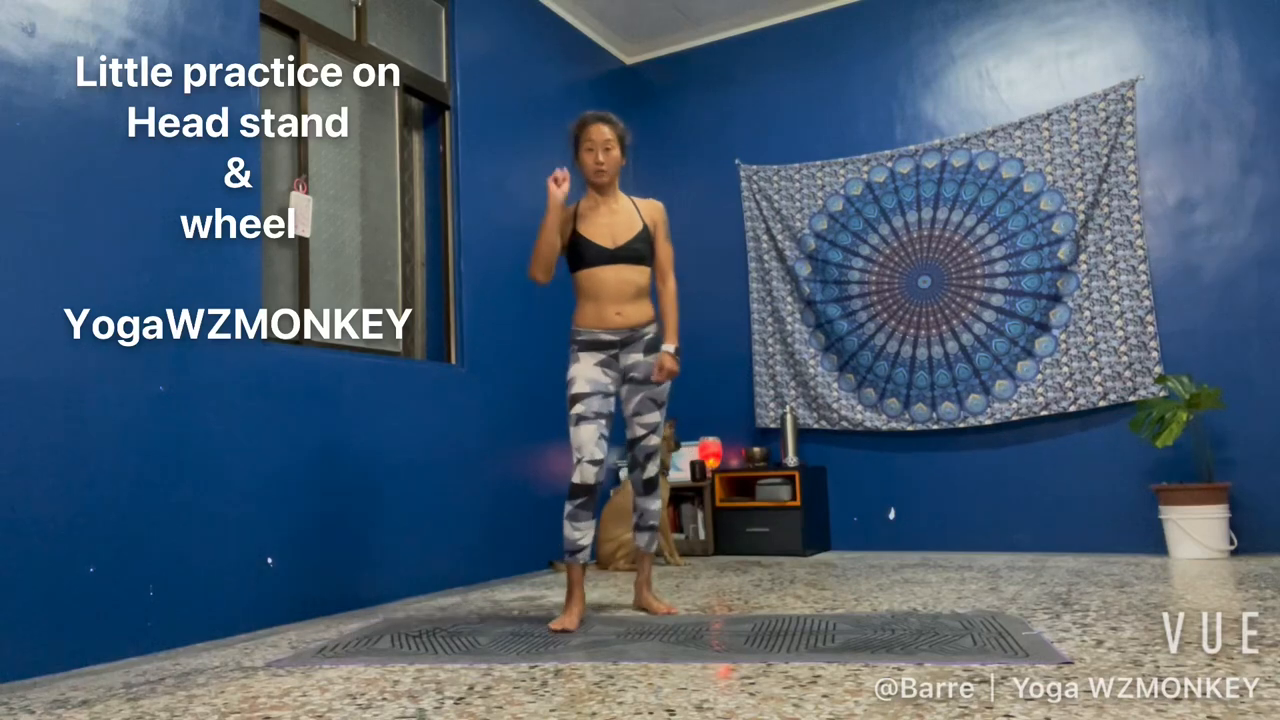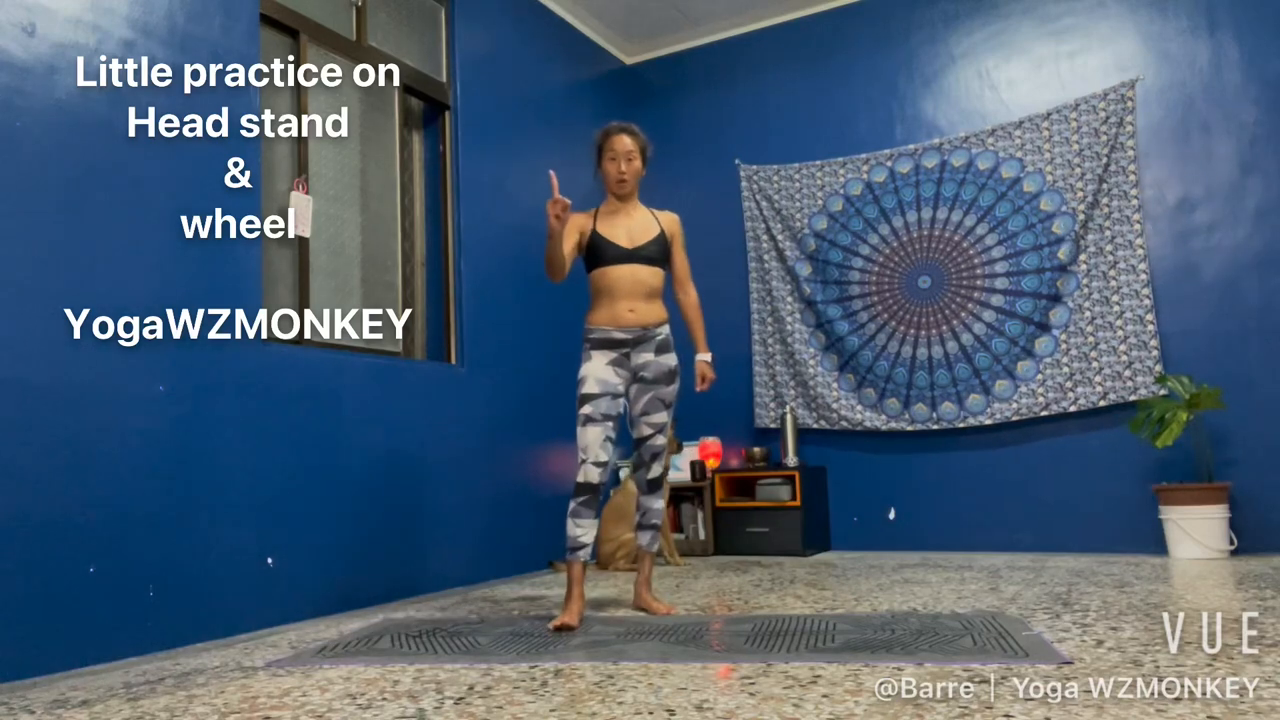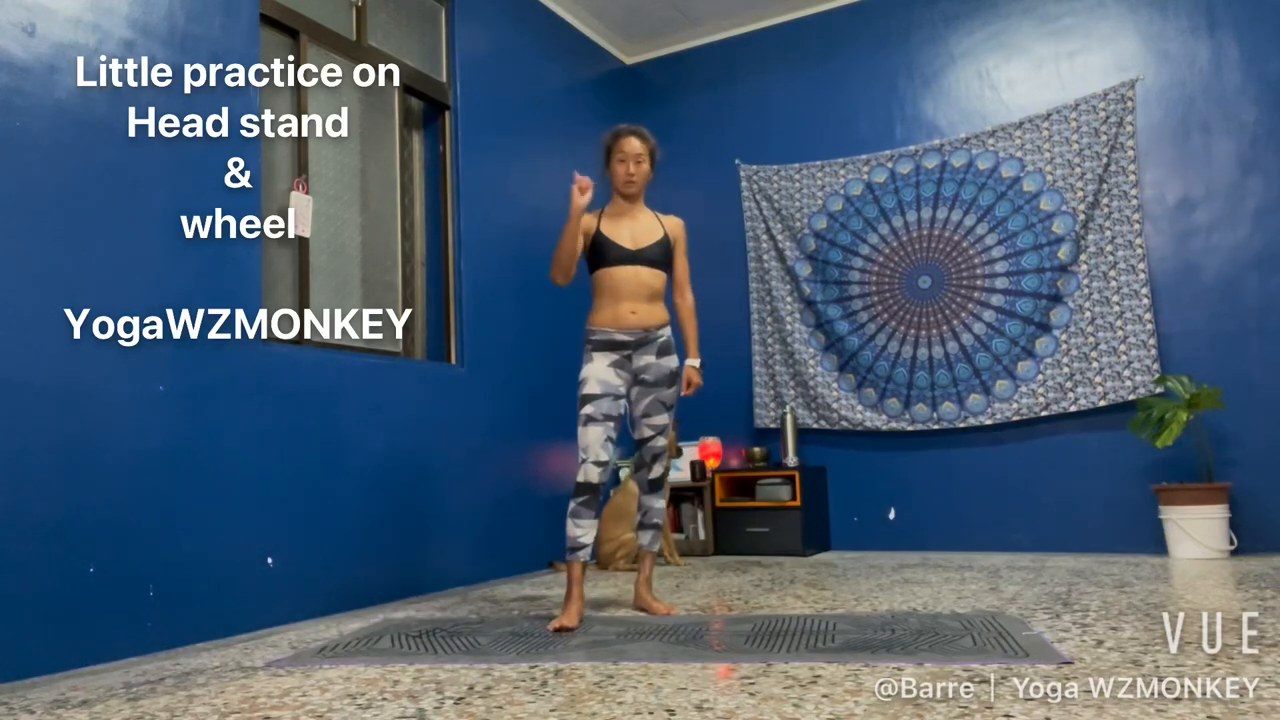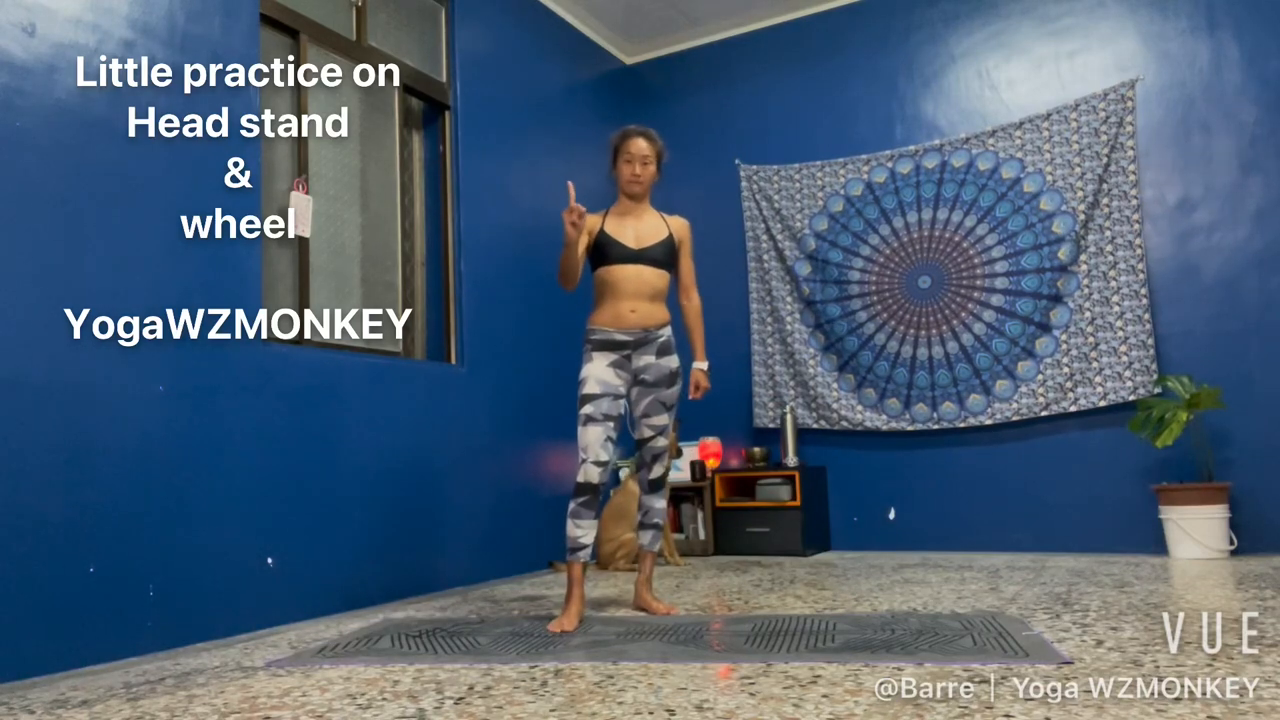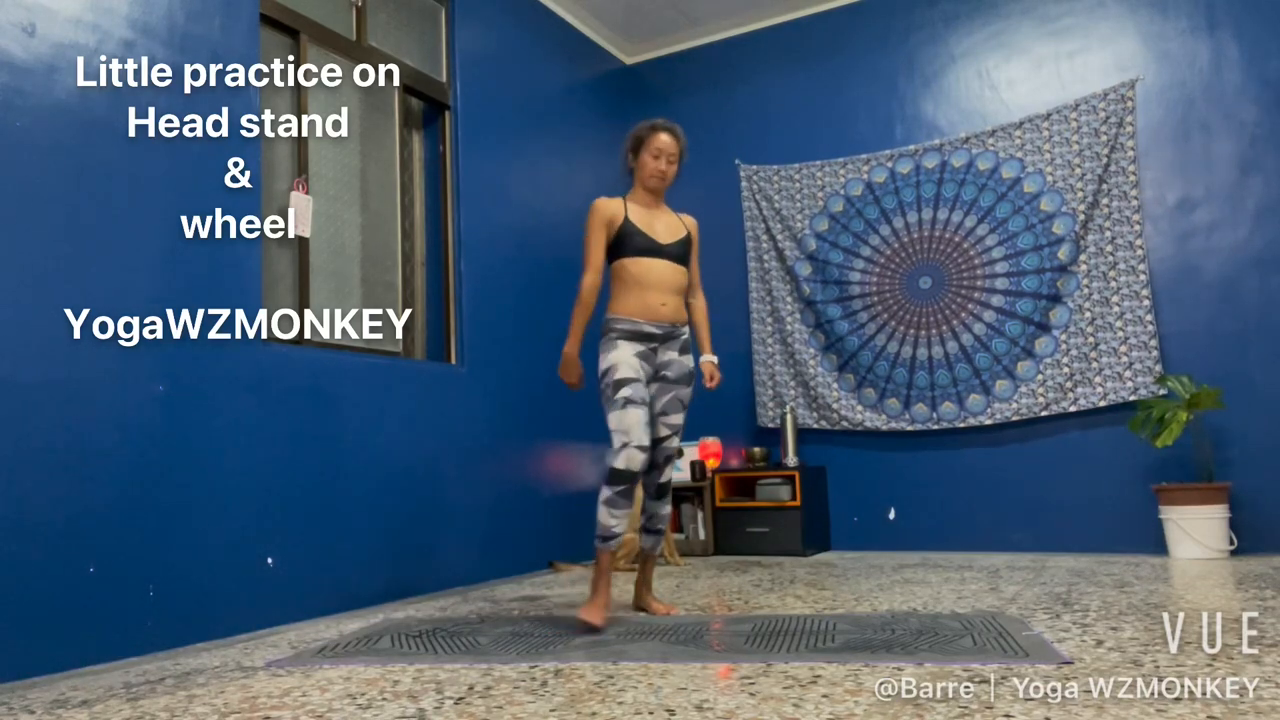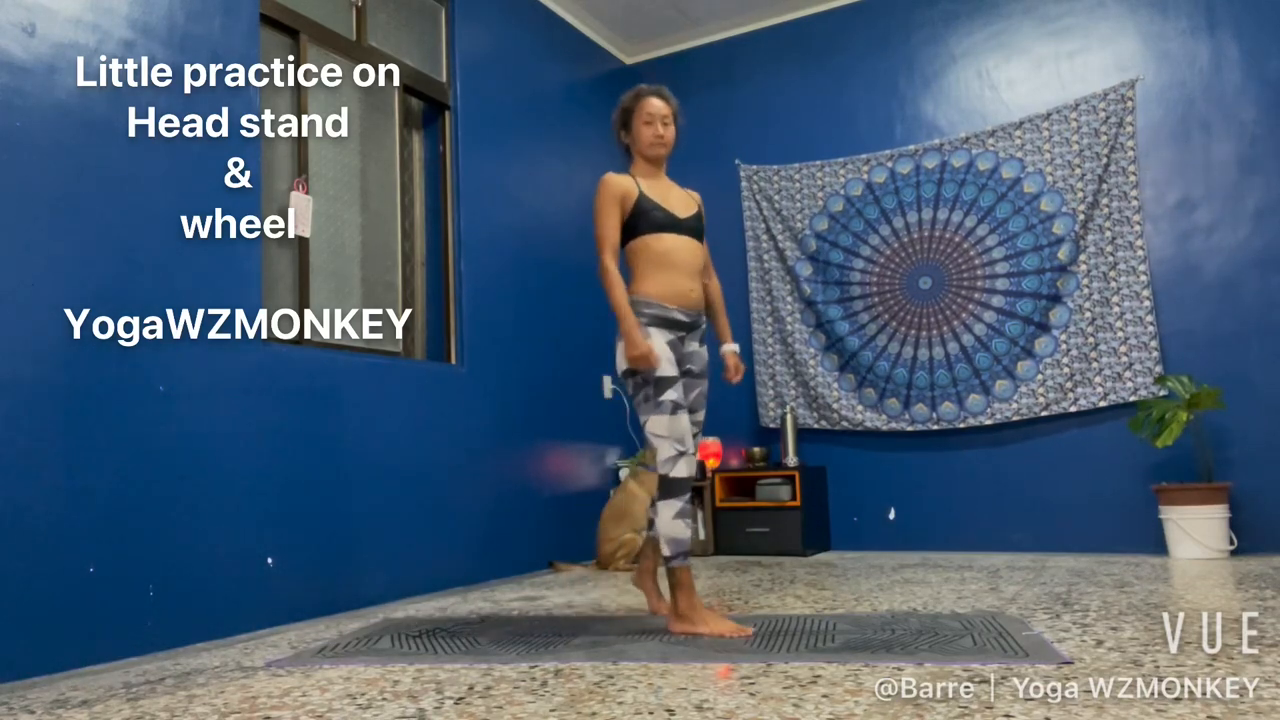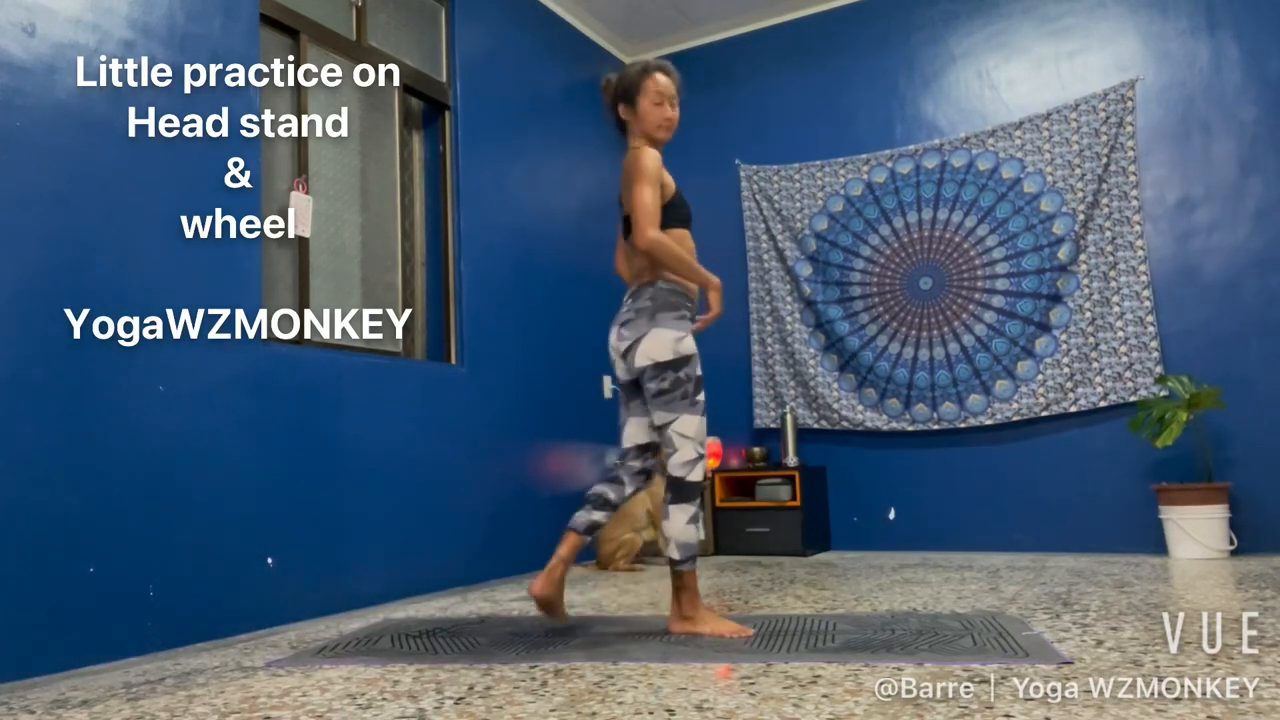
dt=0.5s
person 1, frame 1
left shoulder: (651, 212)
right shoulder: (565, 218)
left elbow: (667, 282)
right elbow: (539, 277)
left wrist: (669, 345)
right wrist: (552, 213)
left hip: (644, 346)
right hip: (590, 349)
left knee: (646, 466)
right knee: (586, 468)
left ankle: (643, 586)
right ankle: (575, 598)
person 1, frame 2
left shoulder: (668, 222)
right shoulder: (582, 222)
left elbow: (685, 290)
right elbow: (556, 274)
left wrist: (703, 352)
right wrist: (554, 231)
left hip: (657, 347)
right hip: (602, 348)
left knee: (651, 467)
right knee: (590, 467)
left ankle: (643, 586)
right ankle: (574, 596)
person 1, frame 3
left shoulder: (672, 226)
right shoulder: (589, 222)
left elbow: (684, 295)
right elbow: (561, 276)
left wrist: (693, 357)
right wrist: (574, 215)
left hip: (658, 349)
right hip: (603, 350)
left knee: (653, 468)
right knee: (592, 467)
left ankle: (644, 587)
right ankle: (575, 597)
person 1, frame 4
left shoulder: (677, 227)
right shoulder: (594, 223)
left elbow: (690, 295)
right elbow: (567, 281)
left wrist: (700, 361)
right wrist: (570, 240)
left hip: (658, 349)
right hip: (604, 349)
left knee: (654, 468)
right knee: (591, 467)
left ankle: (644, 586)
right ankle: (575, 597)
person 1, frame 5
left shoulder: (687, 224)
right shoulder: (608, 210)
left elbow: (696, 296)
right elbow: (590, 279)
left wrist: (708, 354)
right wrist: (571, 348)
left hip: (677, 345)
right hip: (625, 339)
left knee: (662, 468)
right knee: (629, 455)
left ankle: (644, 586)
right ankle: (600, 585)
person 1, frame 6
left shoulder: (692, 198)
right shoulder: (616, 185)
right elbow: (607, 261)
left wrist: (728, 342)
right wrist: (630, 329)
left hip: (693, 333)
right hip: (650, 328)
left knee: (680, 463)
right knee: (675, 460)
left ankle: (647, 567)
right ankle: (686, 606)
person 1, frame 7
left shoulder: (639, 166)
right shoulder: (645, 160)
right elbow: (650, 238)
right wrist: (709, 280)
left hip: (631, 321)
right hip: (658, 320)
left knee: (633, 465)
right knee: (686, 463)
left ankle: (554, 574)
right ankle: (687, 608)
